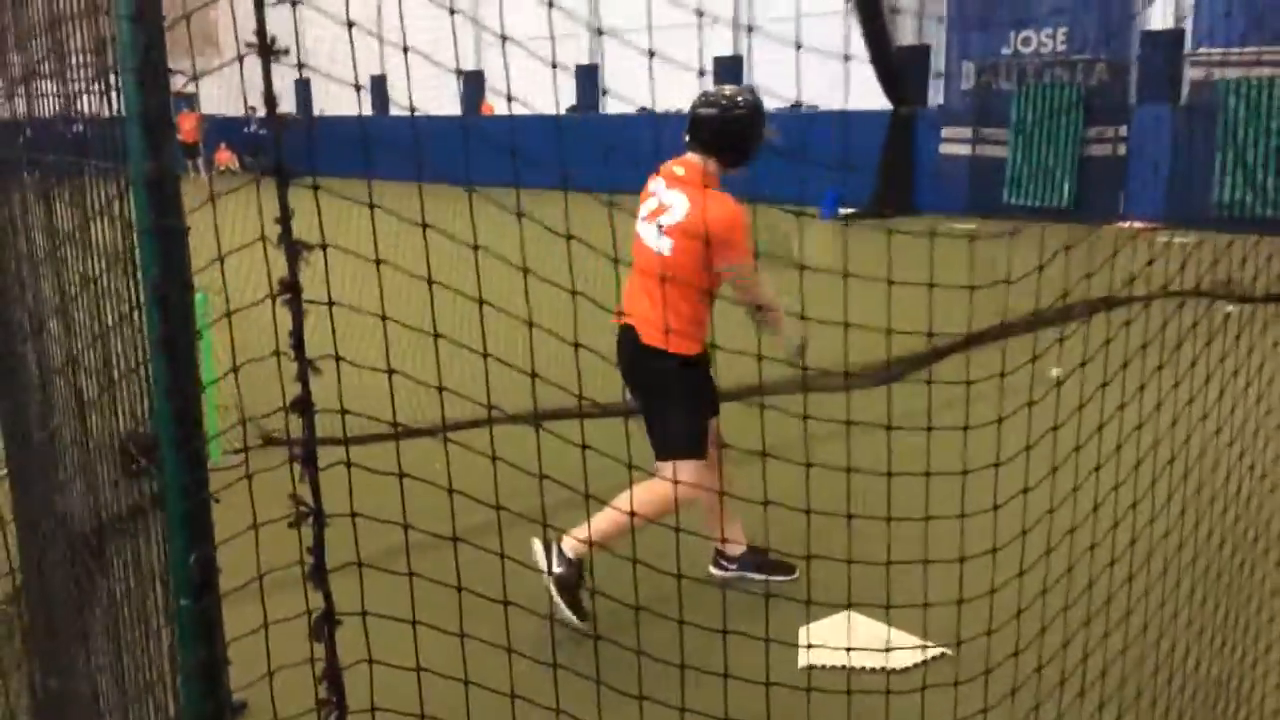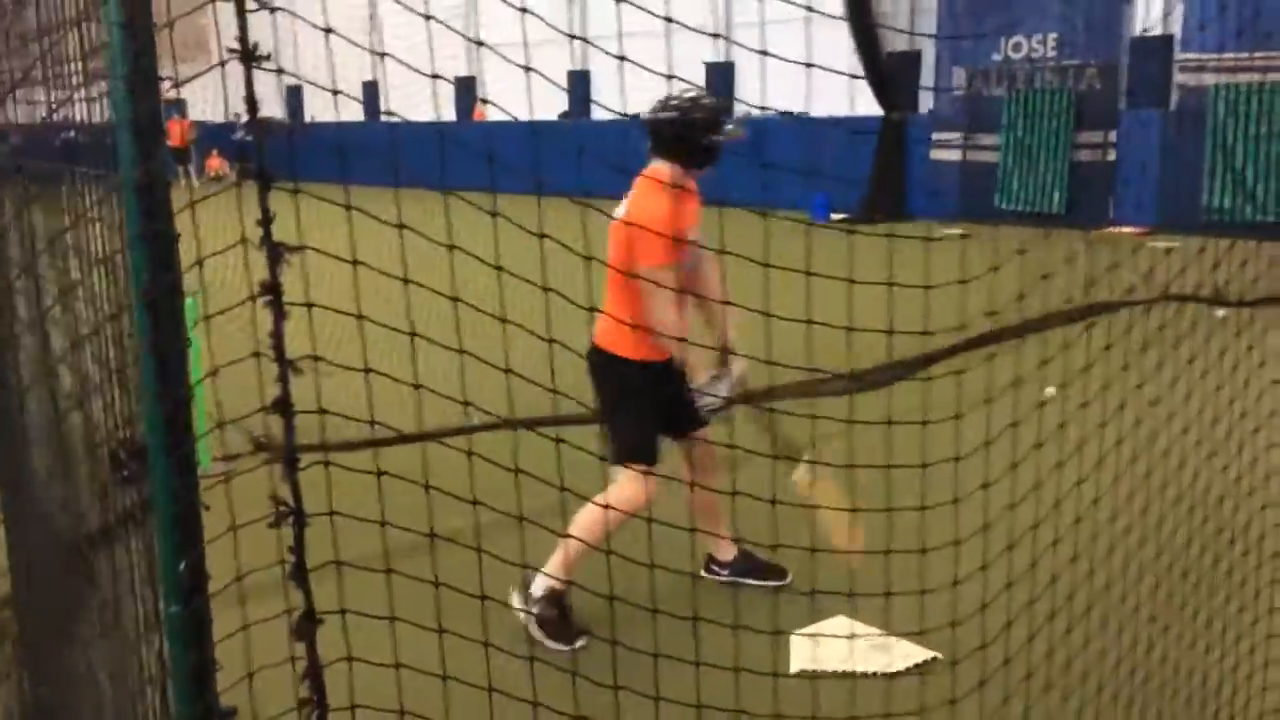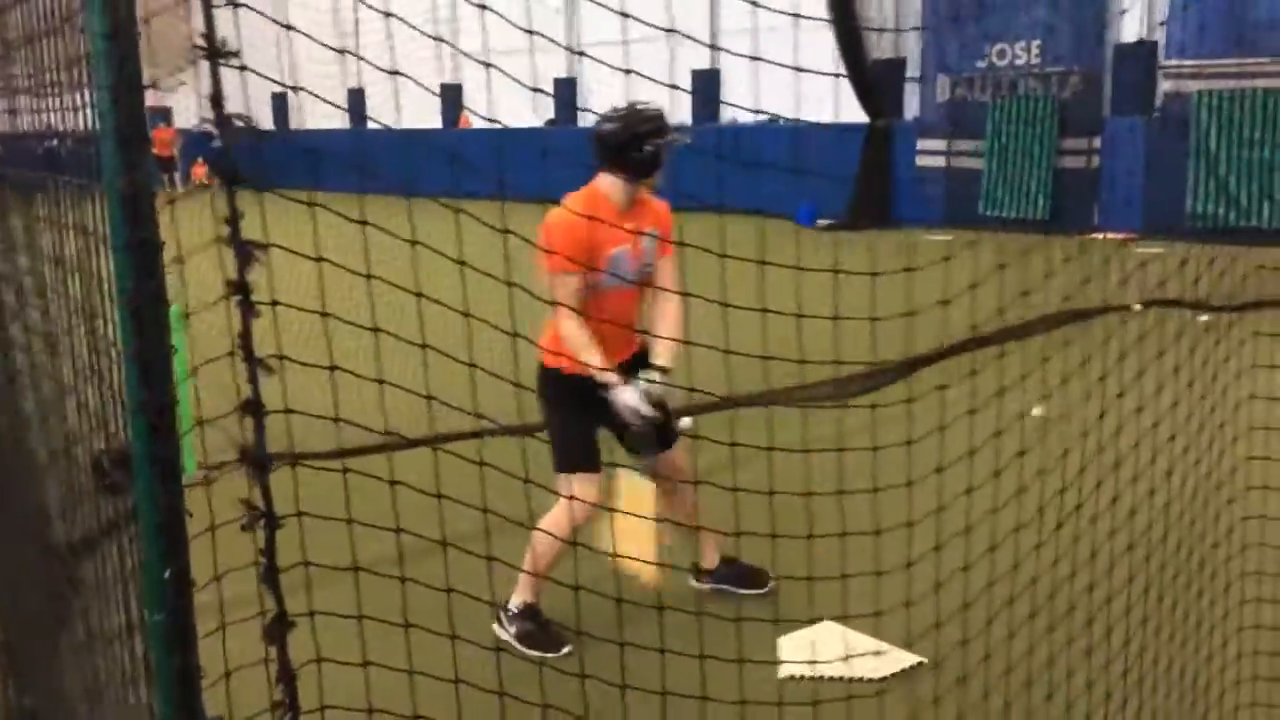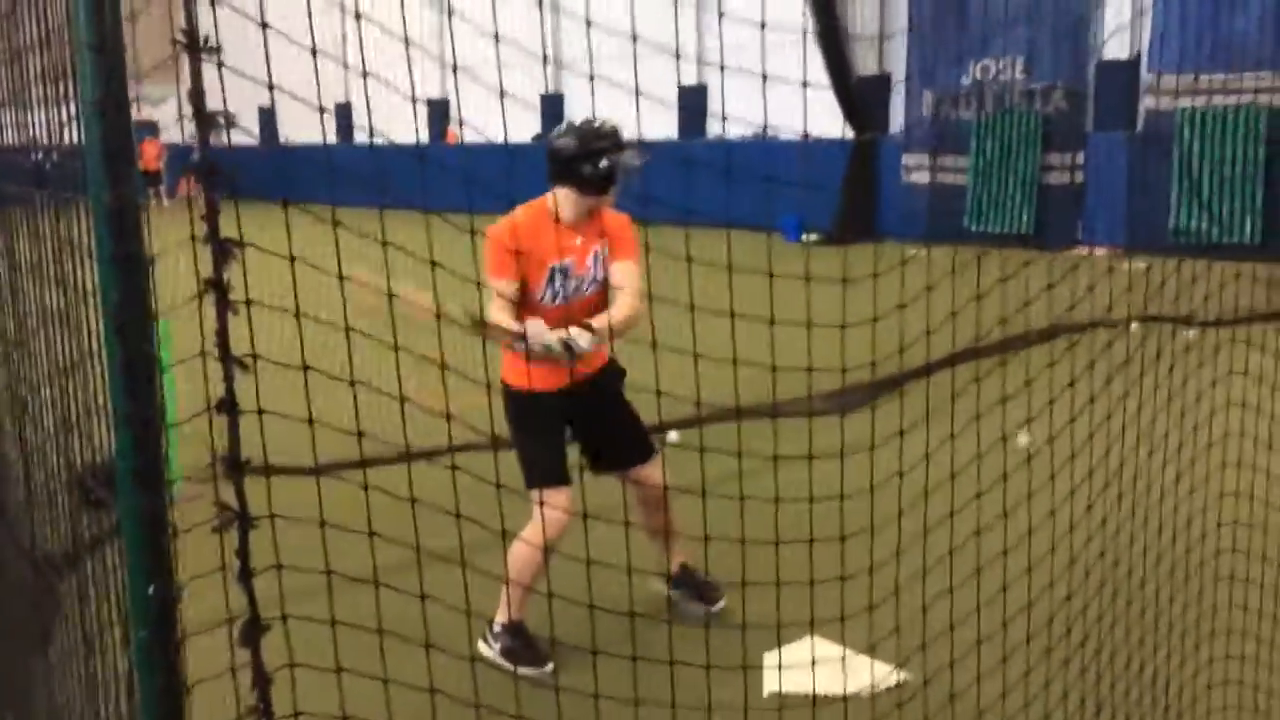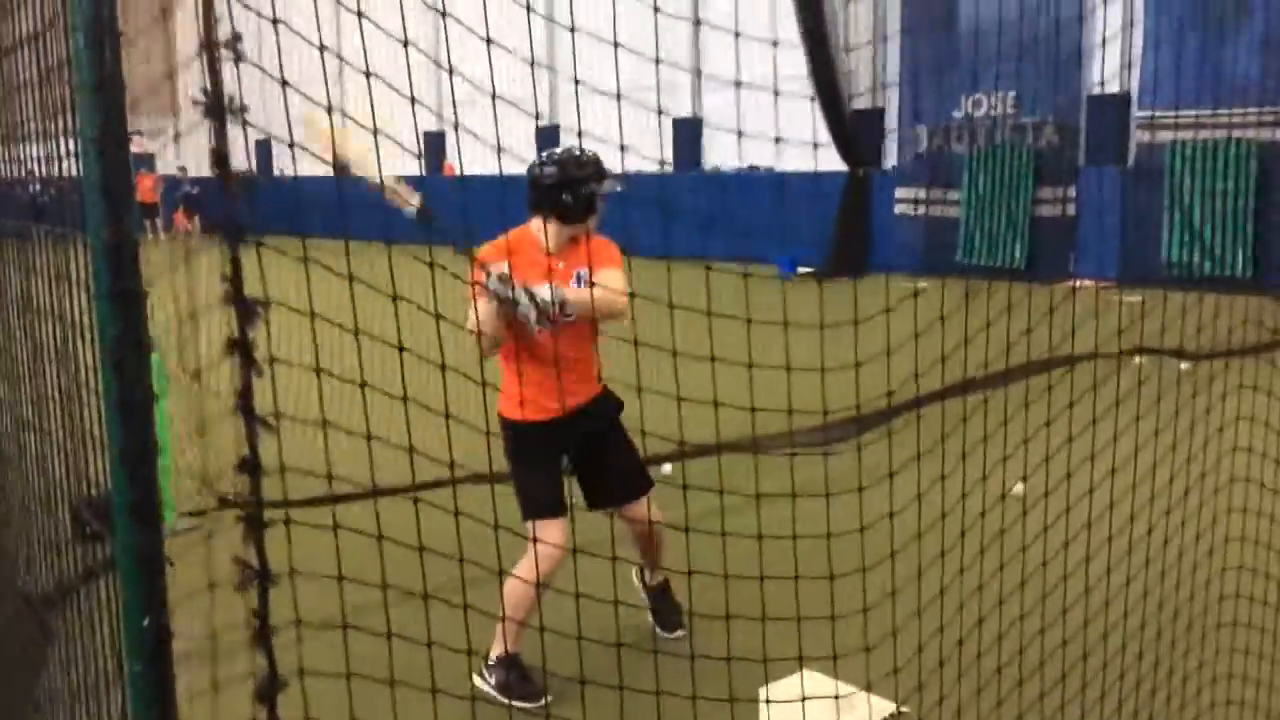
dt=0.2s
person 1, frame 1
left shoulder: (666, 177)
right shoulder: (721, 212)
right elbow: (749, 295)
right wrist: (784, 328)
left hip: (670, 342)
right hip: (660, 350)
left knee: (709, 438)
right knee: (682, 481)
left ankle: (732, 550)
right ankle: (567, 552)
person 1, frame 2
left shoulder: (681, 197)
right shoulder: (649, 212)
left elbow: (702, 278)
right elbow: (663, 316)
left wrist: (724, 347)
right wrist: (705, 366)
left hip: (662, 353)
right hip: (624, 357)
left knee: (701, 443)
right knee: (632, 491)
left ankle: (725, 556)
right ankle: (541, 592)
person 1, frame 3
left shoulder: (657, 215)
right shoulder: (568, 223)
left elbow: (669, 296)
right elbow: (563, 317)
left wrist: (659, 368)
right wrist: (610, 381)
left hip: (629, 362)
right hip: (573, 371)
left knee: (675, 464)
right knee: (581, 499)
left ankle: (711, 564)
right ankle: (517, 610)
person 1, frame 4
left shoulder: (617, 227)
right shoulder: (512, 231)
left elbow: (630, 304)
right elbow: (498, 316)
left wrist: (588, 333)
right wrist: (526, 332)
left hip: (594, 376)
right hip: (533, 389)
left knee: (652, 479)
right knee: (554, 515)
left ankle: (676, 567)
right ankle: (502, 630)
person 1, frame 5
left shoulder: (598, 248)
right shoulder: (500, 253)
left elbow: (618, 302)
right elbow: (483, 344)
left wrist: (551, 291)
right wrist: (496, 296)
left hip: (591, 405)
right hip: (528, 419)
left knee: (644, 515)
right knee: (550, 547)
left ankle: (653, 581)
right ankle: (497, 662)
